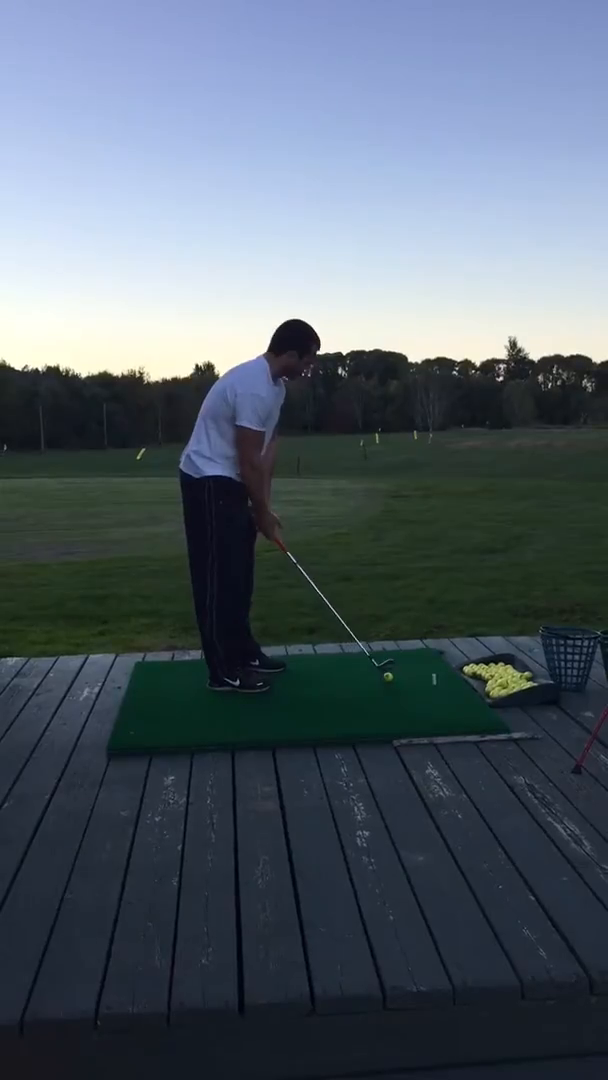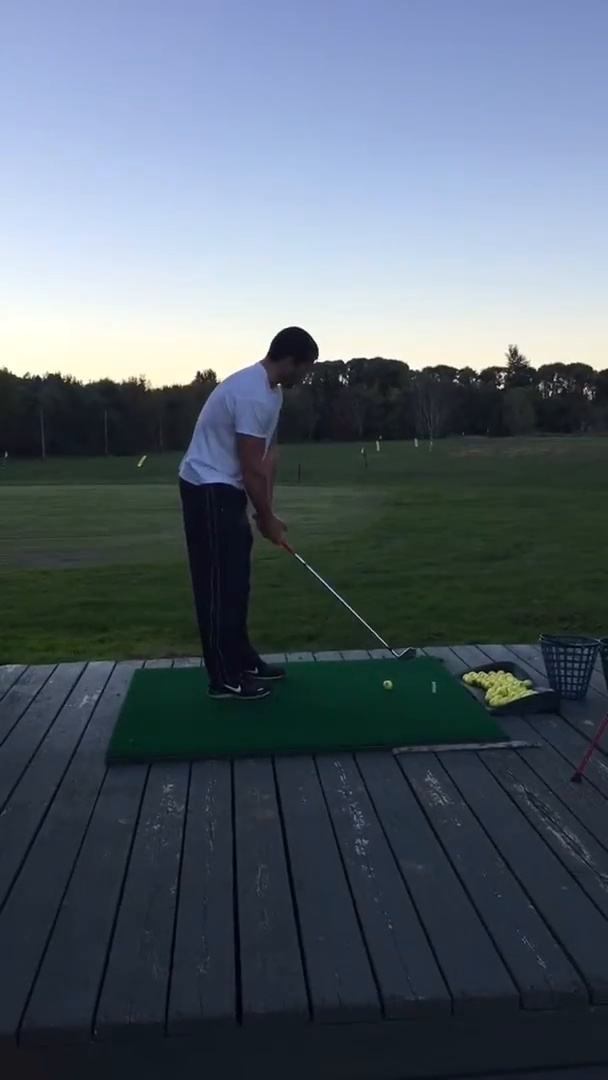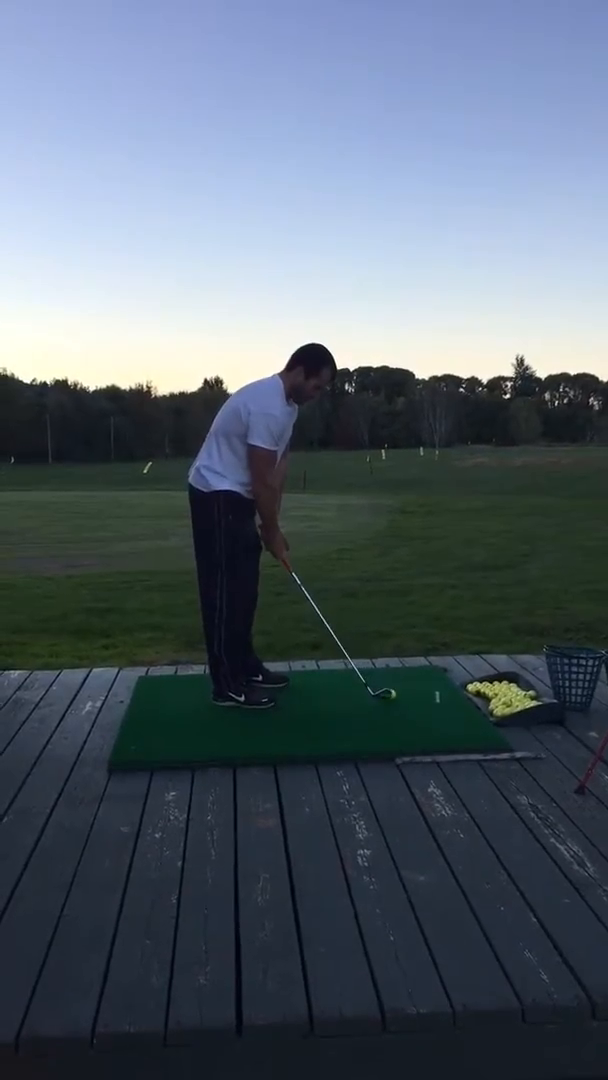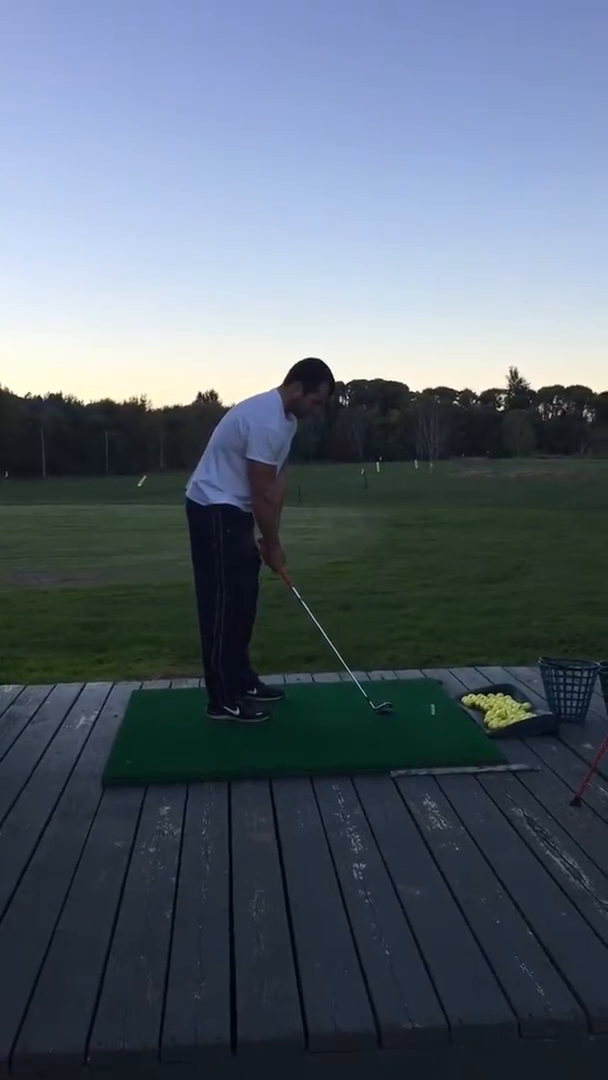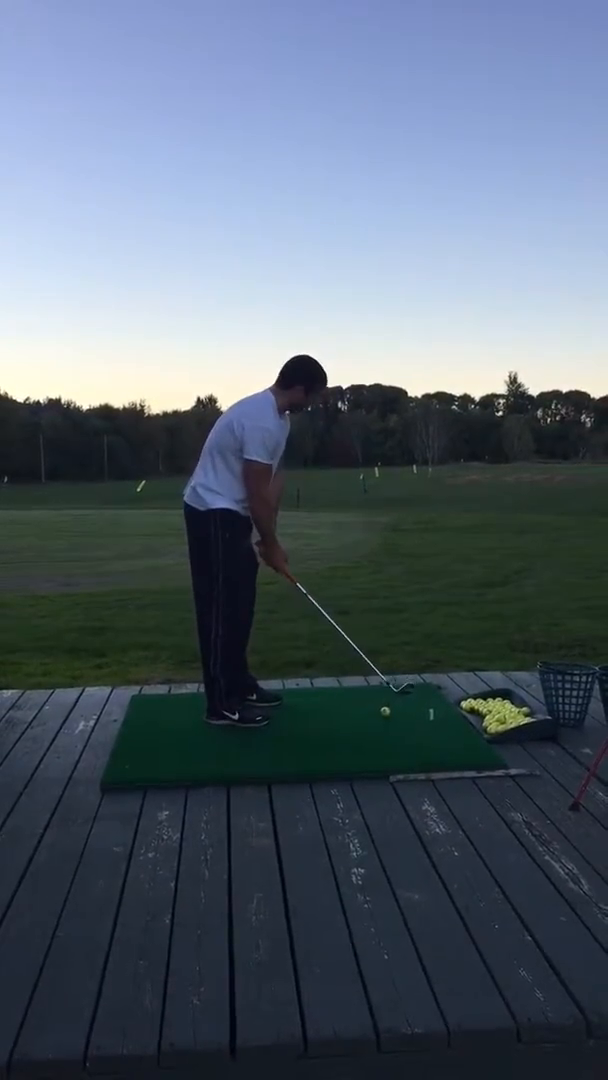
dt=1s
person 1, frame 1
left shoulder: (273, 385)
right shoulder: (254, 388)
left elbow: (267, 449)
right elbow: (250, 461)
left wrist: (264, 504)
right wrist: (263, 512)
left hip: (228, 482)
right hip: (209, 482)
left knee: (239, 571)
right knee: (220, 575)
left ankle: (244, 652)
right ankle: (224, 671)
person 1, frame 2
left shoulder: (270, 391)
right shoulder: (252, 395)
left elbow: (267, 455)
right elbow: (252, 468)
left wrist: (267, 510)
right wrist: (267, 518)
left hip: (226, 489)
right hip: (208, 490)
left knee: (235, 579)
right knee: (218, 583)
left ankle: (242, 659)
right ankle: (224, 678)
person 1, frame 3
left shoulder: (285, 403)
right shoulder: (267, 406)
left elbow: (277, 468)
right elbow: (262, 479)
left wrist: (271, 524)
right wrist: (272, 532)
left hip: (235, 496)
right hip: (217, 495)
left knee: (244, 586)
right knee: (225, 590)
left ankle: (246, 667)
right ankle: (228, 686)
person 1, frame 4
left shoulder: (285, 418)
right shoulder: (266, 421)
left elbow: (276, 483)
right elbow: (263, 493)
left wrist: (270, 538)
right wrist: (273, 545)
left hip: (233, 510)
right hip: (214, 509)
left knee: (242, 598)
right knee: (224, 603)
left ankle: (241, 680)
right ankle: (222, 699)
person 1, frame 5
left shoulder: (278, 418)
right shoulder: (260, 421)
left elbow: (272, 482)
right elbow: (258, 493)
left wrist: (269, 537)
right wrist: (272, 545)
left hip: (230, 514)
right hip: (213, 514)
left knee: (239, 603)
right knee: (222, 607)
left ankle: (240, 685)
right ankle: (222, 704)
